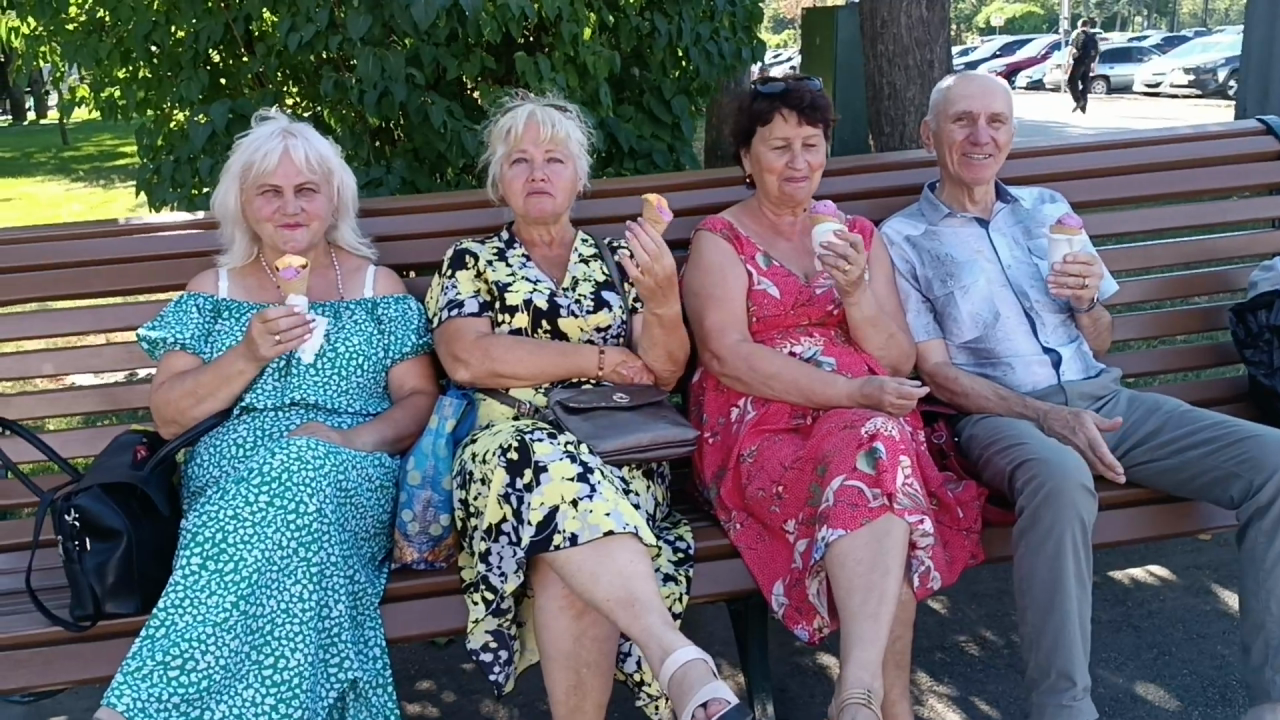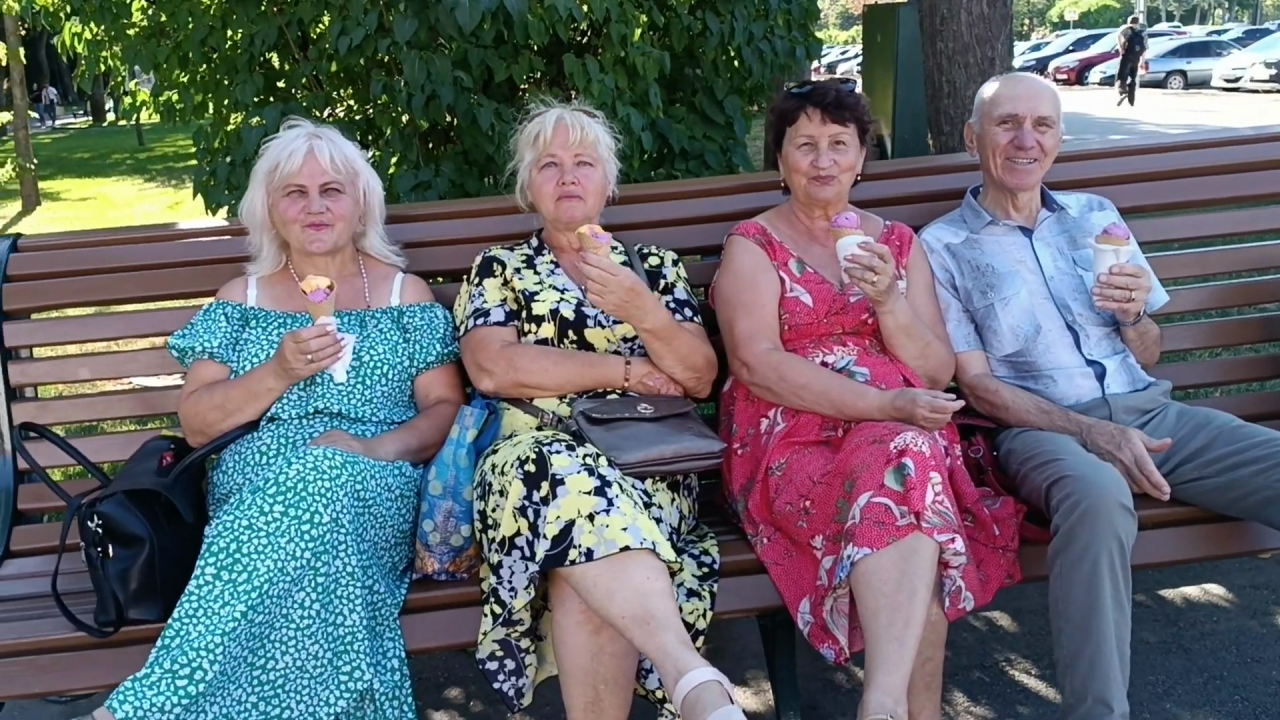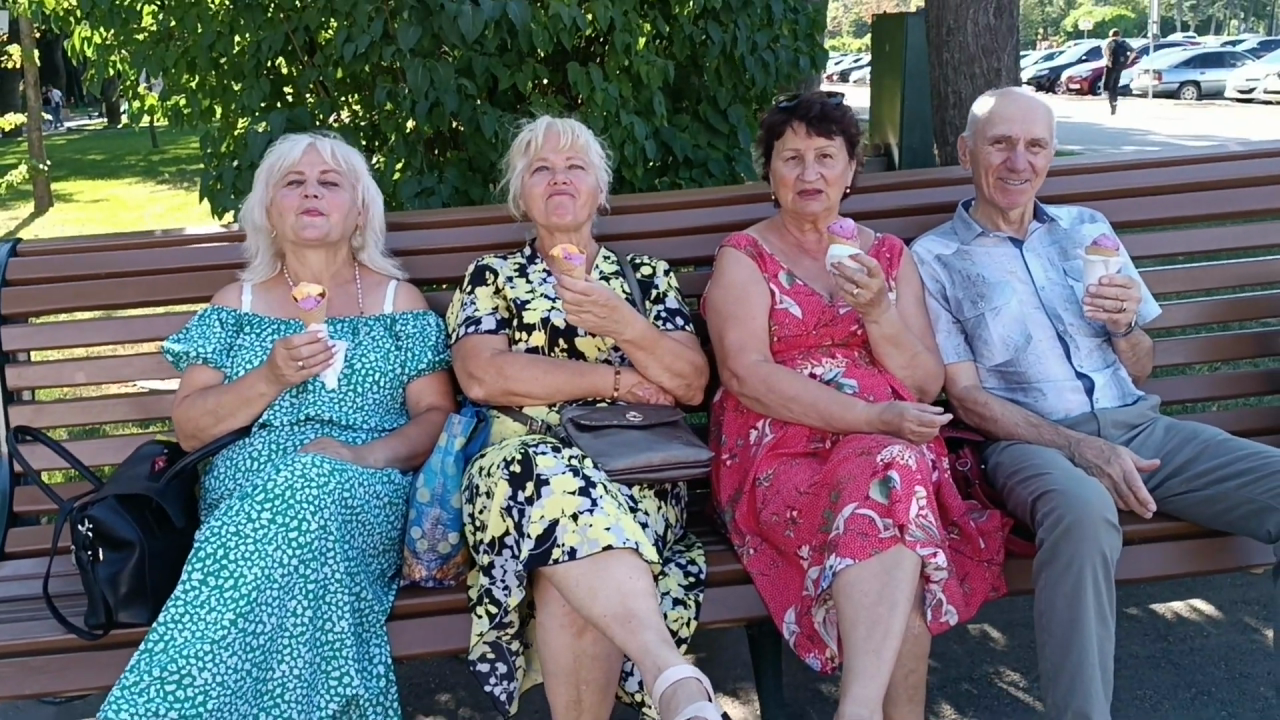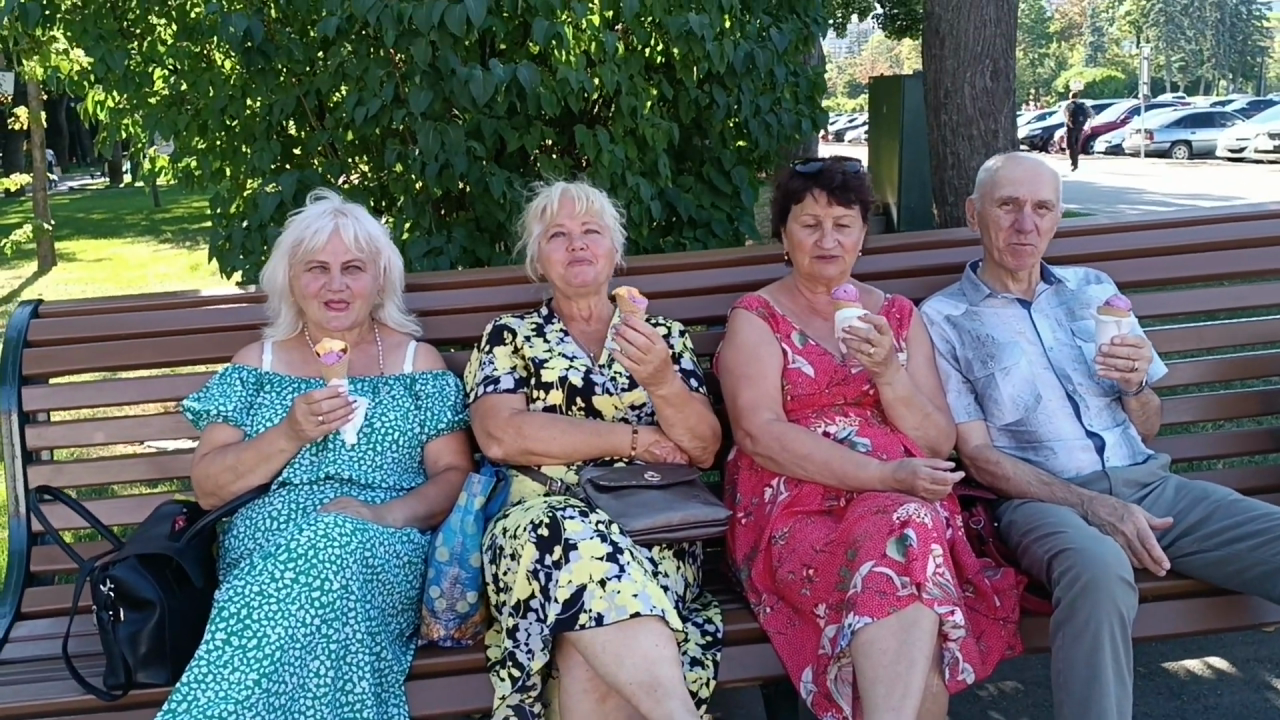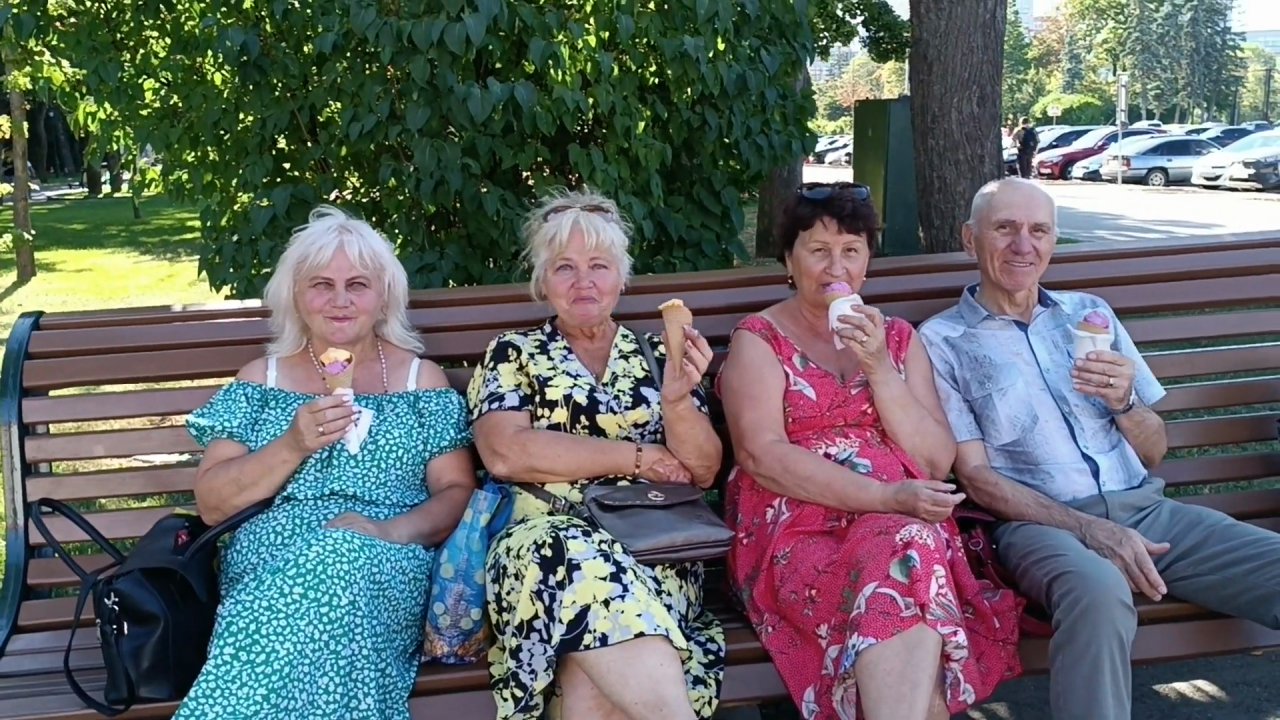
dt=1s
person 1, frame 1
left shoulder: (1048, 207)
right shoulder: (902, 239)
right elbow: (937, 372)
left wrist: (1088, 303)
right wrist: (1047, 415)
left hip: (1102, 397)
right hip: (999, 414)
right knee: (1060, 478)
person 1, frame 2
left shoulder: (1096, 215)
right shoulder: (943, 246)
right elbow: (976, 384)
left wrist: (1133, 316)
right wrist: (1091, 432)
left hip: (1150, 410)
right hip: (1042, 426)
right knee: (1098, 496)
person 1, frame 3
left shoulder: (1088, 227)
right shoulder: (935, 258)
left elbow: (1139, 371)
right elbow: (967, 396)
left wrist: (1124, 327)
right wrist: (1081, 447)
left hip: (1138, 426)
right hip: (1032, 441)
right knee: (1082, 510)
person 1, frame 4
left shoulder: (1094, 288)
right shoulder: (943, 319)
right elbow: (979, 455)
left wrist: (1135, 386)
right wrist: (1092, 505)
left hip: (1149, 483)
right hip: (1044, 499)
right knee: (1099, 569)
person 1, frame 5
left shoulder: (1090, 312)
right shoulder: (942, 341)
left elbow: (1154, 452)
right elbow: (977, 476)
left wrist: (1122, 401)
right wrist: (1088, 528)
left hip: (1145, 507)
right hip: (1041, 521)
right knee: (1099, 591)
person 2, frame 1
left shoulder: (858, 233)
right shoulder: (719, 239)
left elbow: (898, 362)
right elbow: (727, 358)
left wrist: (855, 292)
right wrist: (851, 391)
left hip: (864, 416)
right hip: (761, 426)
left knee: (875, 449)
right knee: (873, 455)
person 2, frame 2
left shoulder: (898, 242)
right shoulder: (752, 246)
left elbow: (936, 373)
right elbow: (758, 367)
left wrist: (887, 302)
right wrist: (884, 406)
left hip: (900, 431)
right hip: (791, 439)
left knee: (903, 461)
right knee: (904, 476)
person 2, frame 3
left shoulder: (889, 254)
right shoulder: (743, 257)
left elbow: (926, 385)
right elbow: (747, 377)
left wrist: (877, 313)
right wrist: (872, 416)
left hip: (888, 442)
right hip: (780, 450)
left knee: (892, 476)
right knee: (888, 489)
person 2, frame 4
left shoulder: (898, 314)
right shoulder: (756, 318)
left elbow: (938, 443)
right elbow: (760, 435)
left wrist: (887, 372)
right wrist: (884, 474)
left hip: (900, 499)
right hip: (795, 507)
left knee: (906, 532)
right knee: (903, 553)
person 2, frame 5
left shoulder: (899, 337)
right shoulder: (758, 339)
left elbow: (936, 462)
right elbow: (763, 458)
left wrist: (881, 370)
right wrist: (887, 497)
left hip: (902, 521)
right hip: (796, 528)
left knee: (908, 556)
right knee: (906, 570)
person 3, frame 1
left shoulder: (619, 258)
right shoulder: (469, 261)
left elbow: (665, 371)
right elbow: (467, 359)
left wrist: (661, 297)
right wrist: (599, 359)
right hip: (513, 449)
left knee: (571, 562)
right knee: (551, 473)
right ankle: (681, 665)
person 3, frame 2
left shoulder: (654, 265)
right shoulder: (498, 267)
left elbow: (700, 378)
right elbow: (492, 369)
left wrist: (644, 313)
right wrist: (627, 370)
right hip: (538, 459)
left knee: (588, 575)
right knee: (569, 483)
person 3, frame 3
left shoulder: (647, 275)
right shoulder: (492, 275)
left elbow: (692, 384)
right elbow: (483, 377)
left wrist: (622, 326)
right wrist: (616, 380)
right hip: (527, 466)
left knee: (578, 572)
right knee: (552, 482)
person 3, frame 4
left shoulder: (663, 333)
right shoulder: (509, 335)
left elbow: (703, 448)
right elbow: (501, 436)
left wrist: (661, 381)
right wrist: (634, 438)
right hip: (547, 523)
right knee: (574, 544)
person 3, frame 5
left shoulder: (660, 352)
right shoulder: (512, 353)
left elbow: (702, 471)
right elbow: (506, 454)
left wrist: (677, 398)
right wrist: (639, 458)
right hip: (548, 542)
right knee: (579, 566)
person 4, frame 1
left shoulder: (379, 285)
right shoulder: (211, 290)
left elbow: (420, 399)
right elbow: (168, 417)
left wrist: (356, 439)
right wrist: (249, 355)
left hip: (347, 477)
right hip: (234, 476)
left knee: (305, 471)
right knee: (281, 505)
person 4, frame 2
left shoulder: (406, 293)
right shoulder: (240, 299)
left elbow: (446, 409)
right elbow: (195, 424)
left wrist: (377, 448)
right wrist: (280, 372)
left hip: (373, 489)
right hip: (260, 489)
left knee: (321, 479)
right knee: (306, 502)
person 4, frame 3
left shoulder: (399, 300)
right shoulder: (235, 304)
left elbow: (437, 416)
right elbow: (188, 429)
left wrist: (366, 456)
right wrist: (270, 378)
left hip: (360, 495)
right hip: (249, 493)
left knee: (307, 487)
right knee: (284, 515)
person 4, frame 4
left shoulder: (418, 360)
right shoulder: (256, 363)
left elbow: (455, 476)
right elbow: (208, 489)
left wrist: (386, 515)
right wrist: (290, 434)
left hip: (380, 551)
right hip: (267, 549)
left knee: (335, 544)
right knee: (319, 559)
person 4, frame 5
left shoulder: (421, 378)
right shoulder: (260, 379)
left elbow: (458, 494)
right elbow: (211, 505)
left wrist: (391, 531)
right wrist: (292, 447)
left hip: (383, 566)
right hip: (271, 562)
left knee: (342, 562)
right knee: (329, 572)
